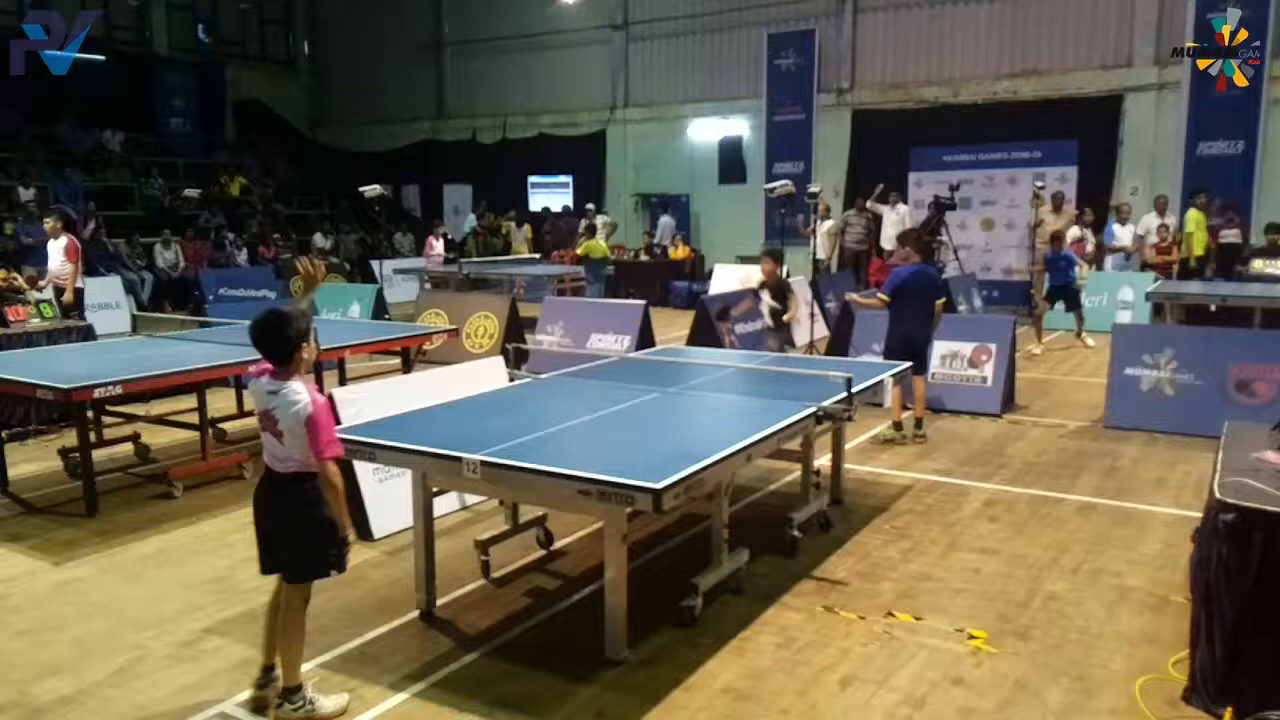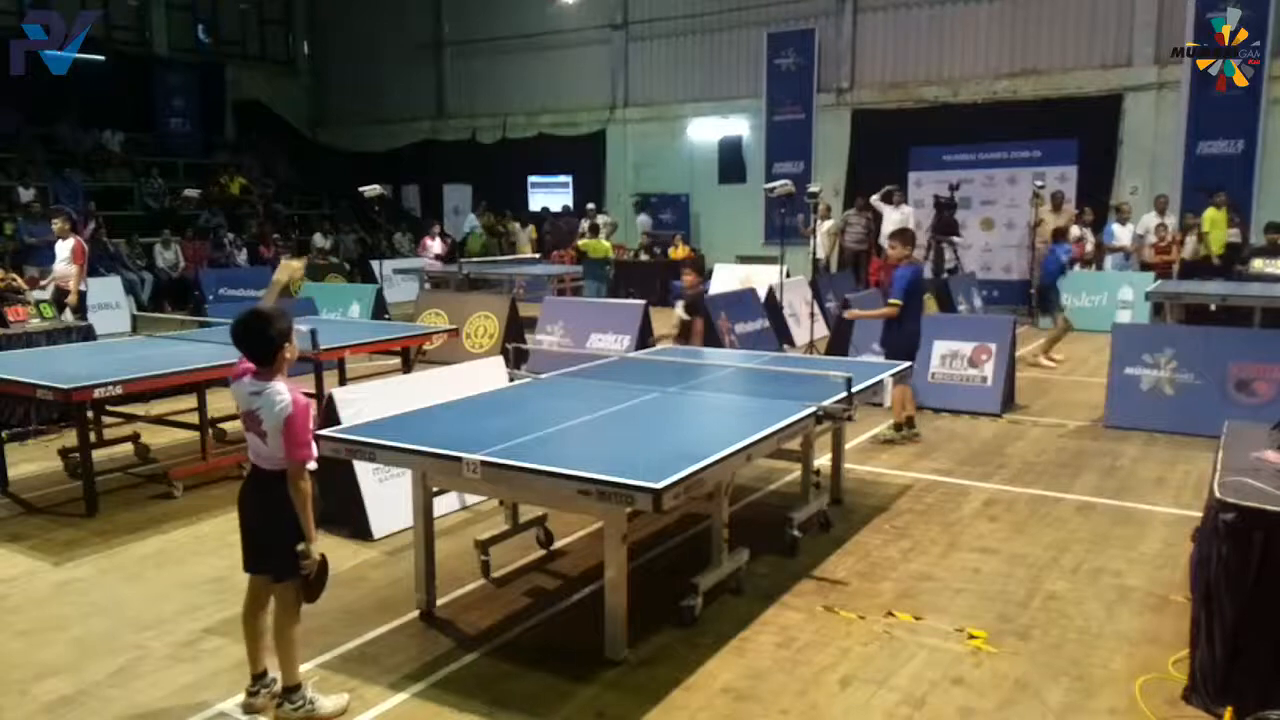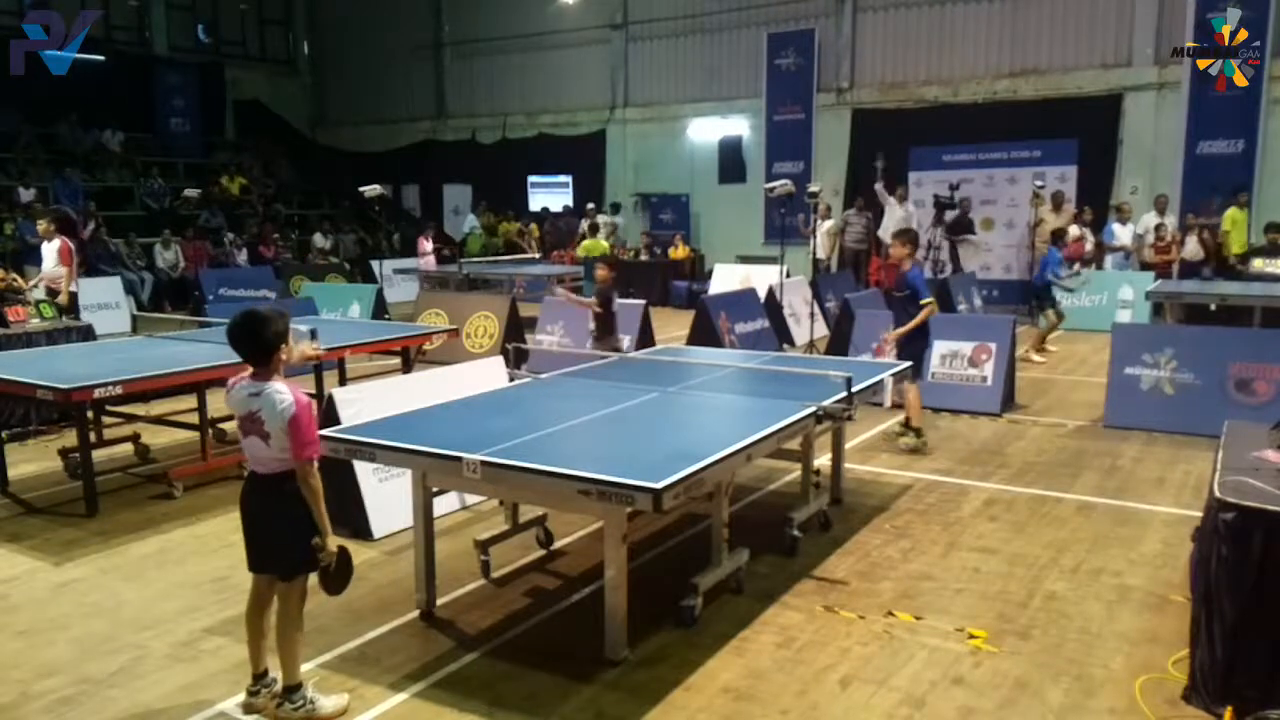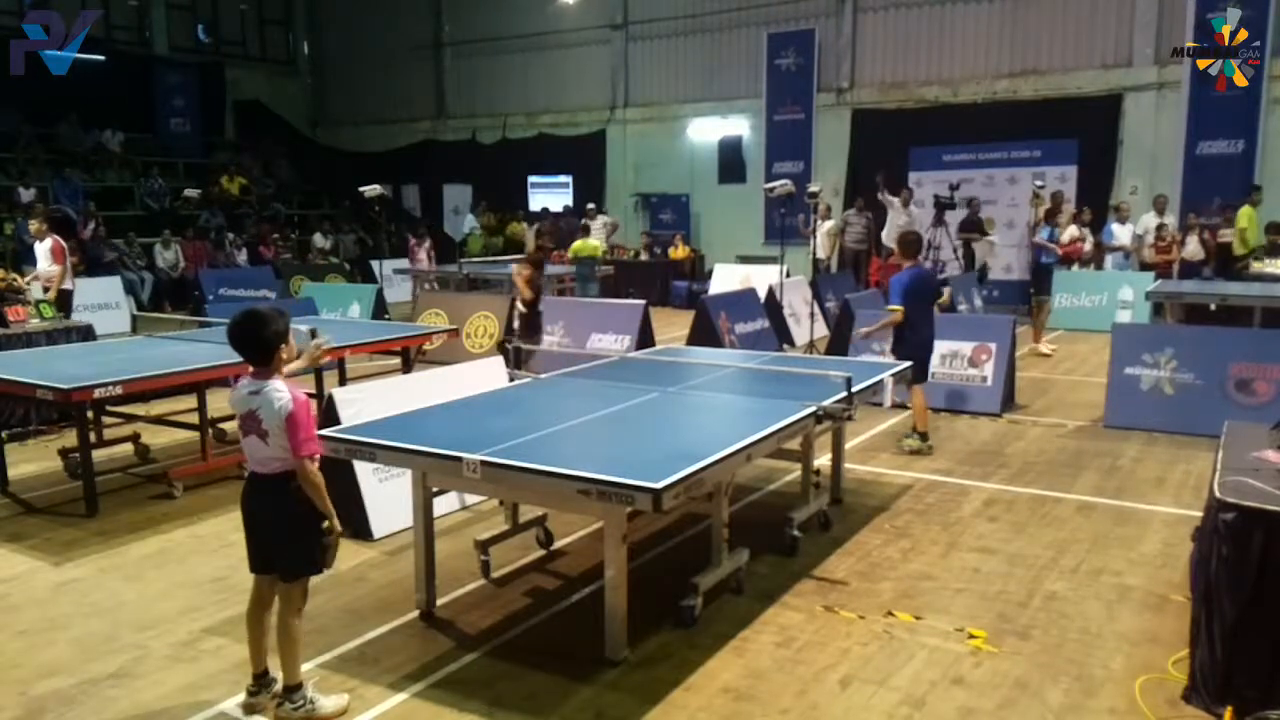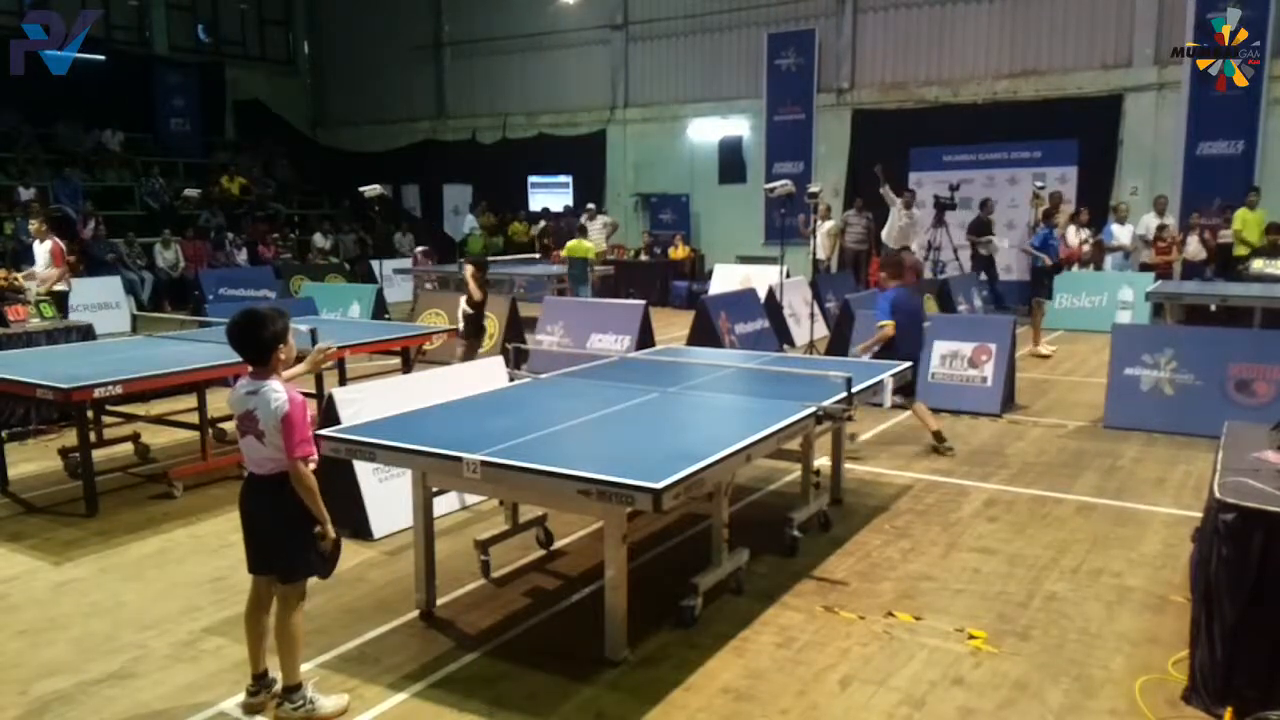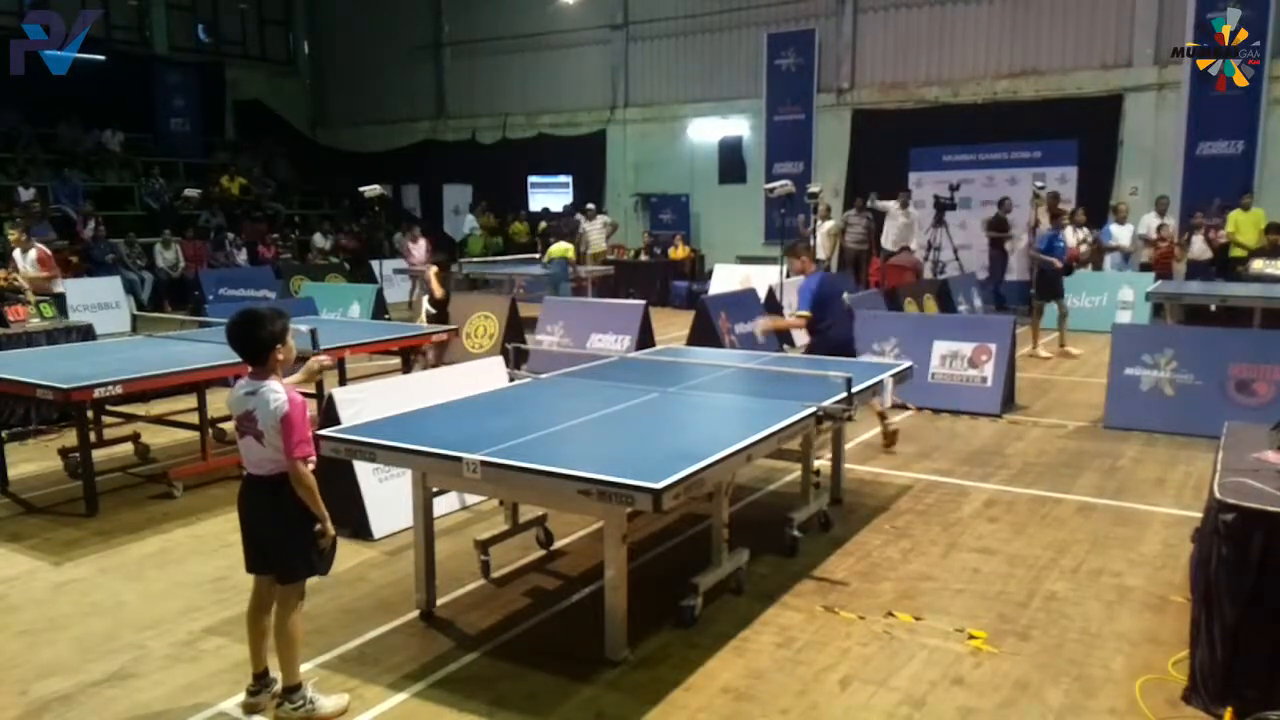
dt=0.5s
person 1, frame 1
left shoulder: (258, 379)
right shoulder: (312, 405)
left elbow: (282, 331)
right elbow: (328, 473)
left wrist: (305, 291)
right wrist: (345, 524)
left hip: (270, 490)
right hip: (302, 497)
left knee: (283, 589)
right knee: (297, 600)
left ankle: (267, 682)
person 1, frame 2
left shoulder: (241, 380)
right shoulder: (292, 404)
left elbow: (256, 330)
right elbow: (298, 478)
left wrist: (277, 284)
right wrist: (310, 537)
left hip: (254, 489)
right hip: (281, 498)
left knee: (259, 590)
right knee: (287, 599)
person 1, frame 3
left shoulder: (237, 391)
right shoulder: (295, 403)
right elbow: (306, 474)
left wrist: (290, 361)
right wrist: (326, 530)
left hip: (255, 491)
right hip: (287, 498)
left knee: (262, 590)
right knee: (291, 599)
left ankle: (260, 684)
person 1, frame 4
left shoulder: (241, 390)
right shoulder: (294, 401)
right elbow: (306, 471)
left wrist: (302, 363)
right wrist: (330, 515)
left hip: (255, 491)
right hip: (288, 499)
left knee: (262, 591)
right knee: (292, 600)
left ankle: (259, 684)
person 1, frame 5
left shoulder: (240, 390)
right shoulder: (291, 403)
right elbow: (299, 472)
left wrist: (307, 366)
right wrist: (325, 520)
left hip: (254, 493)
right hip: (285, 500)
left knee: (261, 592)
right knee: (290, 600)
left ankle: (259, 685)
person 1, frame 6
left shoulder: (239, 391)
right shoulder: (290, 402)
right elbow: (298, 471)
left wrist: (300, 377)
right wrist: (324, 518)
left hip: (252, 493)
right hip: (284, 499)
left knee: (263, 593)
right knee: (289, 600)
left ankle: (260, 684)
person 2, frame 1
left shoulder: (899, 273)
right shoulder: (933, 274)
left elbow: (880, 302)
right elbow: (938, 309)
left wrist: (857, 299)
right wrist: (930, 331)
left hip: (899, 336)
right hip: (921, 335)
right knee: (919, 378)
left ankle: (897, 429)
right ankle: (919, 428)
person 2, frame 2
left shoulder: (901, 274)
right shoulder: (917, 271)
left elbow: (893, 310)
right elbow: (920, 305)
left wrist: (861, 315)
left hip: (898, 336)
right hip: (911, 334)
left knee: (896, 380)
right knee: (904, 380)
left ankle: (898, 429)
right ankle: (910, 426)
person 2, frame 3
left shoulder: (914, 275)
right shoulder: (902, 273)
left elbow: (929, 308)
left wrist: (902, 331)
right wrist: (897, 331)
left hip: (913, 338)
right hip: (908, 337)
left knee: (909, 382)
right knee: (908, 381)
left ankle: (917, 434)
right ankle: (908, 425)
person 2, frame 4
left shoulder: (899, 280)
right shoulder: (929, 275)
left elbow: (897, 316)
right elbow: (941, 302)
left wrist: (871, 330)
left hip: (909, 342)
right hip: (926, 338)
left knee: (915, 386)
right knee: (916, 384)
left ankle: (923, 438)
right ankle: (918, 431)
person 2, frame 5
left shoulder: (885, 297)
right shoulder: (914, 297)
left elbow: (888, 331)
right elbow: (921, 328)
left wrist: (865, 347)
left hip: (891, 356)
right hip: (911, 357)
right knee: (910, 399)
right ankle: (941, 440)
person 2, frame 6
left shoulder: (808, 285)
right shoulder: (832, 279)
left elbow: (801, 322)
right elbow: (845, 305)
left wrist: (772, 325)
left hip: (825, 343)
right hip: (845, 339)
right ankle: (884, 421)
